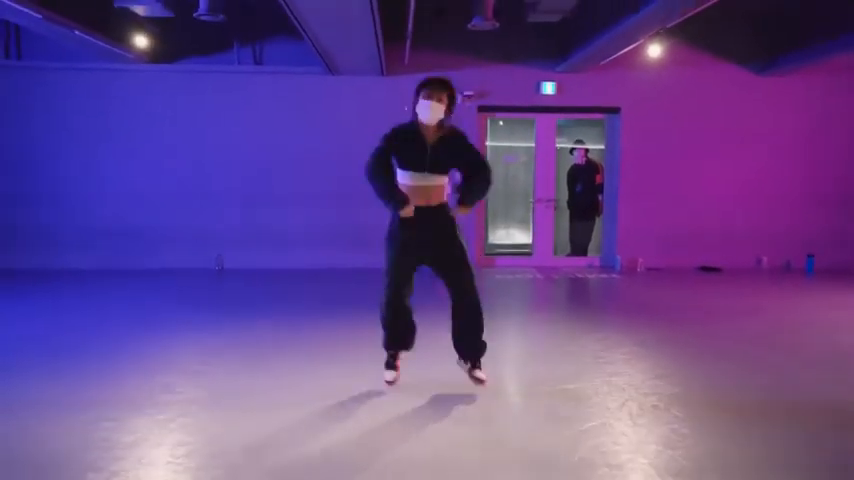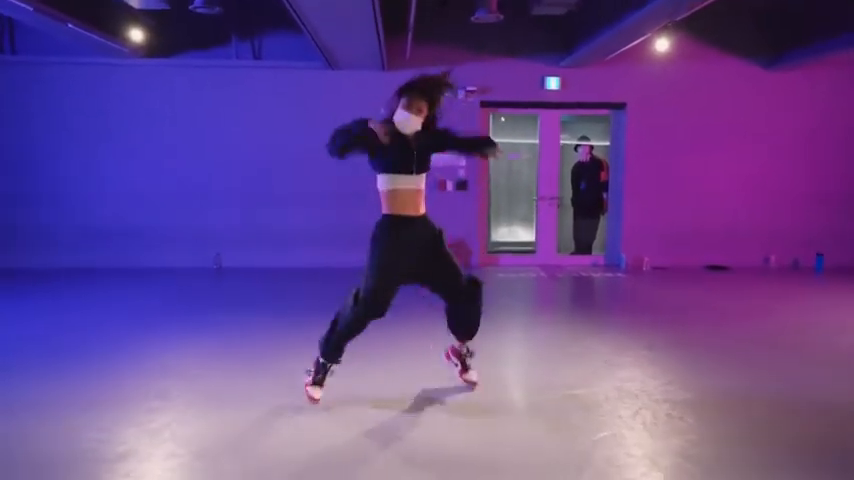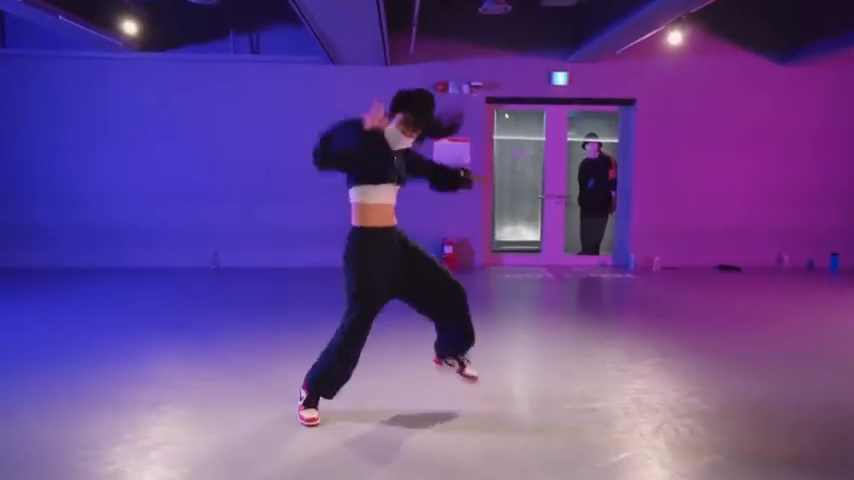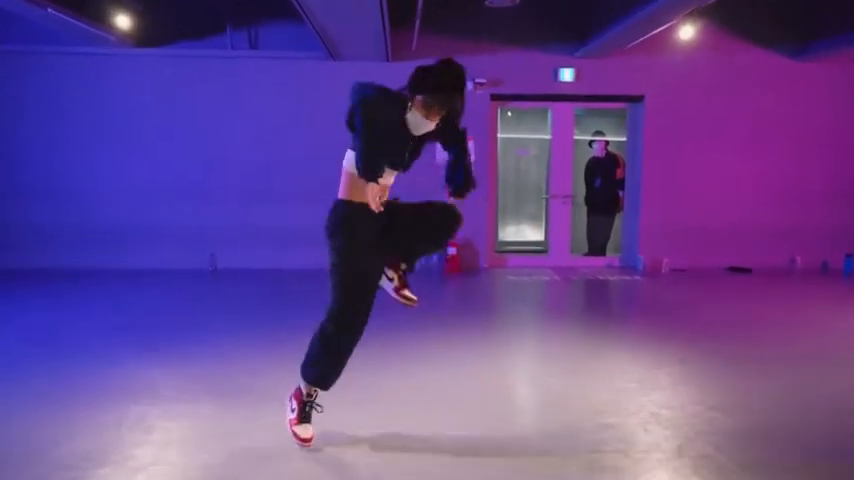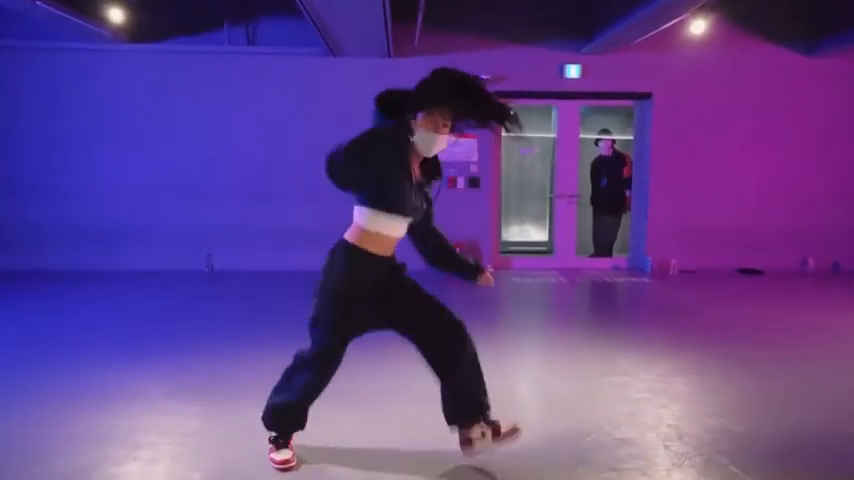
dt=0.2s
person 1, frame 1
left shoulder: (454, 139)
right shoulder: (400, 135)
left elbow: (480, 173)
right elbow: (376, 170)
left wrist: (467, 198)
right wrist: (397, 201)
left hip: (440, 222)
right hip: (407, 222)
left knee: (465, 290)
right knee: (395, 291)
left ankle: (471, 358)
right ankle: (395, 352)
person 1, frame 2
left shoulder: (426, 138)
right shoulder: (378, 135)
left elbow: (458, 142)
right elbow: (337, 145)
left wrist: (483, 146)
right wrist: (368, 131)
left hip: (424, 230)
right hip: (392, 231)
left knee: (464, 292)
right knee: (369, 300)
left ankle: (460, 348)
right ankle: (324, 361)
person 1, frame 3
left shoulder: (405, 156)
right shoulder: (365, 145)
left elbow: (435, 173)
right elbow: (322, 156)
left wrist: (460, 176)
right wrist: (364, 128)
left hip: (396, 242)
right hip: (366, 248)
left knee: (451, 295)
right knee: (356, 325)
left ankle: (451, 353)
right ankle: (312, 392)
person 1, frame 4
left shoulder: (428, 127)
right shoulder: (381, 107)
left elbow: (455, 138)
right elbow: (363, 99)
left wrist: (460, 182)
right wrist: (369, 170)
left hip: (384, 214)
right hip: (351, 218)
left knee: (446, 219)
right knee: (349, 311)
left ankle: (393, 268)
right ankle: (305, 395)
person 1, frame 5
left shoulder: (424, 170)
right shoulder: (385, 145)
left elbow: (427, 240)
right elbow: (339, 170)
left wrist: (470, 270)
left hip: (387, 271)
right hip: (352, 266)
left knee: (450, 337)
right knee: (323, 352)
left ankle: (472, 424)
right ankle: (282, 428)
person 2, frame 1
left shoulder: (595, 167)
right shoulder: (573, 169)
left elbow: (600, 189)
left wrist: (600, 206)
right wrist: (571, 203)
left hip: (589, 208)
right hip: (575, 208)
left knee: (584, 237)
right knee: (574, 237)
left ankle: (580, 256)
right ankle: (575, 256)
person 2, frame 2
left shoulder: (599, 164)
right shoulder: (577, 166)
left elbow: (604, 187)
left wrist: (604, 204)
right wrist: (575, 200)
left hip: (593, 206)
right hip: (580, 206)
left knee: (588, 234)
right knee: (579, 234)
left ankle: (584, 254)
right ankle: (580, 254)
person 2, frame 3
left shoulder: (608, 161)
right shoulder: (585, 164)
left elbow: (613, 185)
right elbow: (581, 184)
left wrist: (612, 202)
right wrist: (582, 199)
left hip: (601, 205)
right hip: (587, 204)
left knee: (596, 234)
right knee: (586, 234)
left ankle: (591, 254)
right ankle: (587, 254)
person 2, frame 4
left shoulder: (615, 160)
right shoulder: (591, 162)
left elbow: (620, 184)
left wrist: (620, 201)
right wrist: (588, 199)
left hip: (608, 204)
right hip: (594, 203)
left knee: (602, 234)
right knee: (592, 234)
left ankle: (597, 255)
right ankle: (593, 254)
person 2, frame 5
left shoulder: (622, 159)
right shoulder: (597, 161)
left elbow: (627, 184)
left wrist: (627, 201)
right wrist: (594, 199)
left hip: (615, 204)
right hip: (599, 204)
left knee: (609, 235)
right knee: (598, 235)
left ankle: (604, 256)
right ankle: (599, 255)
